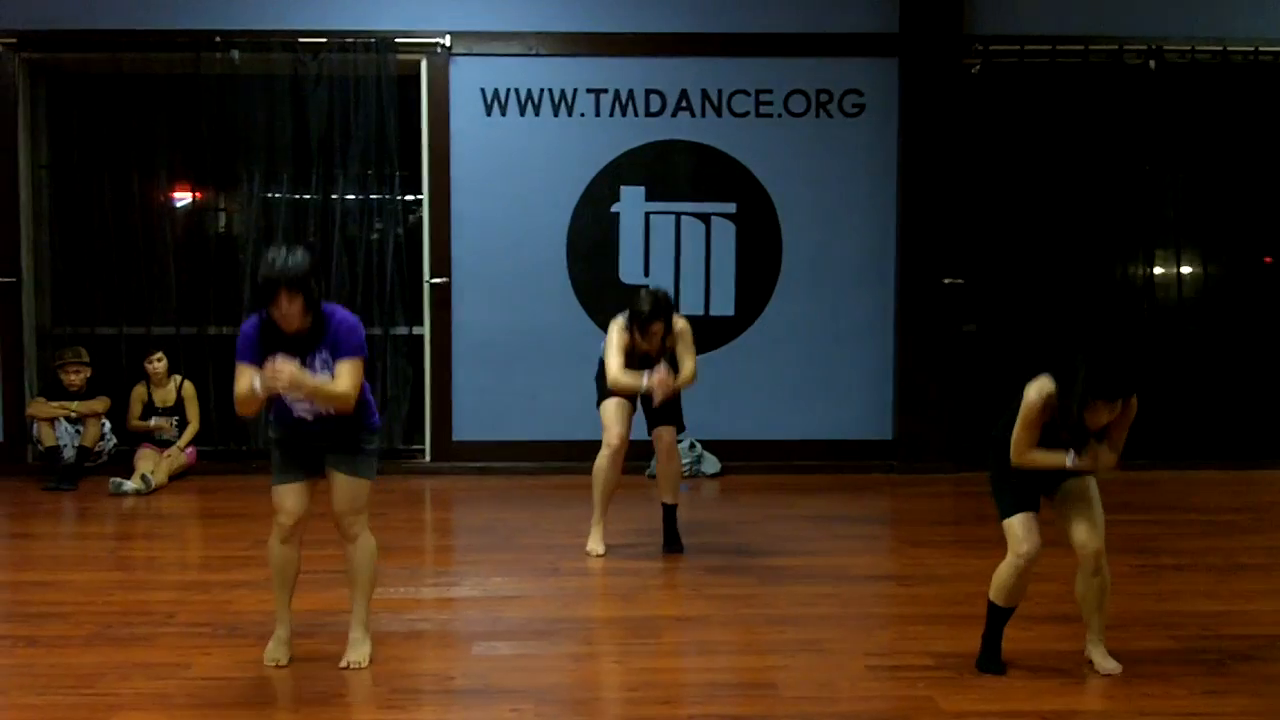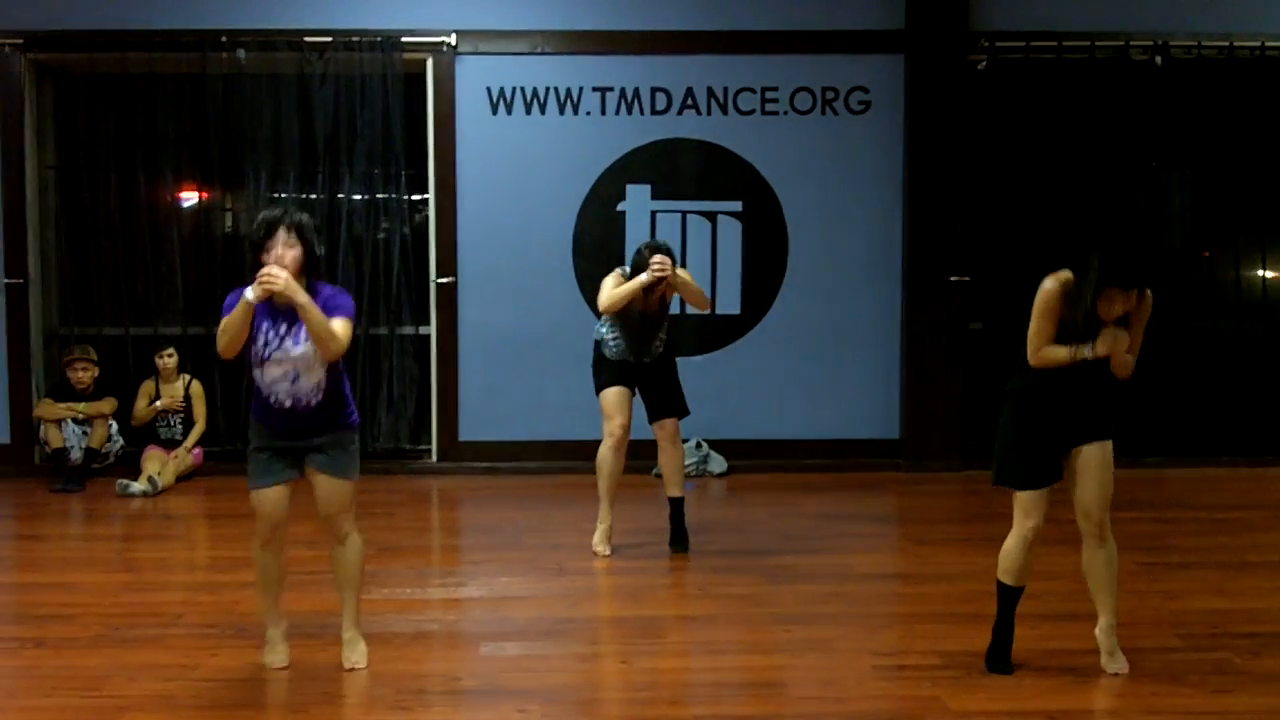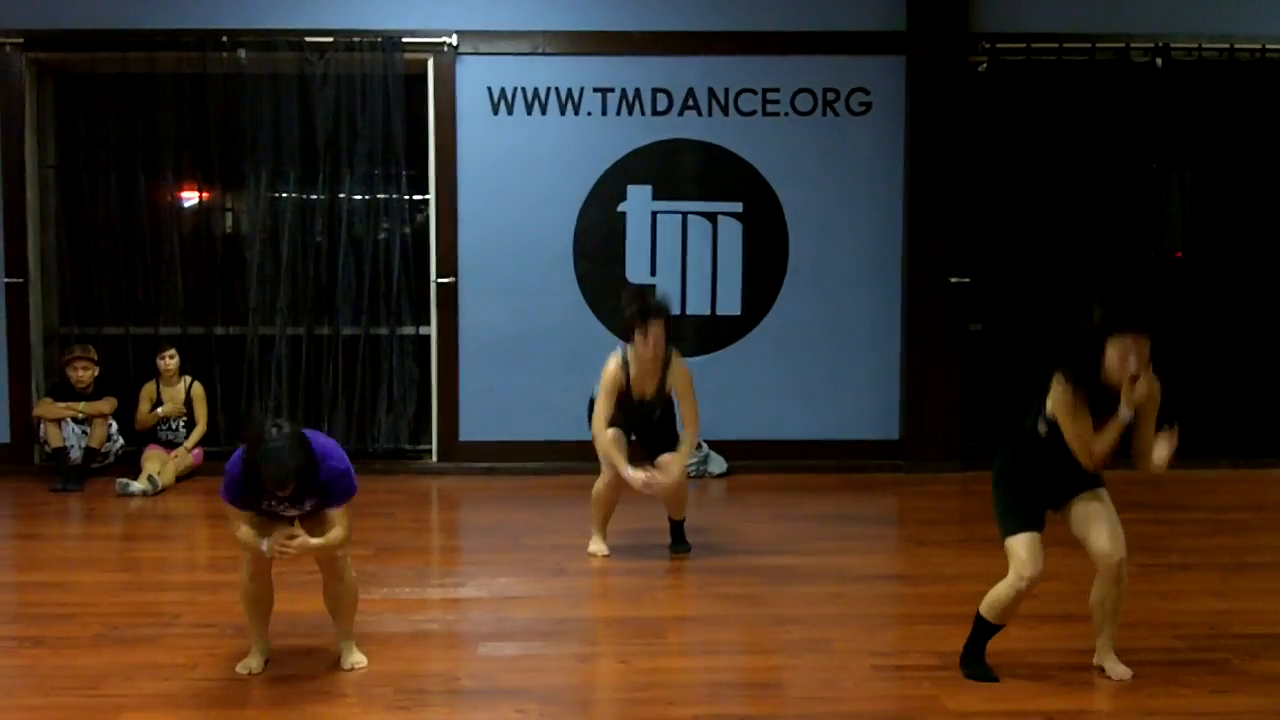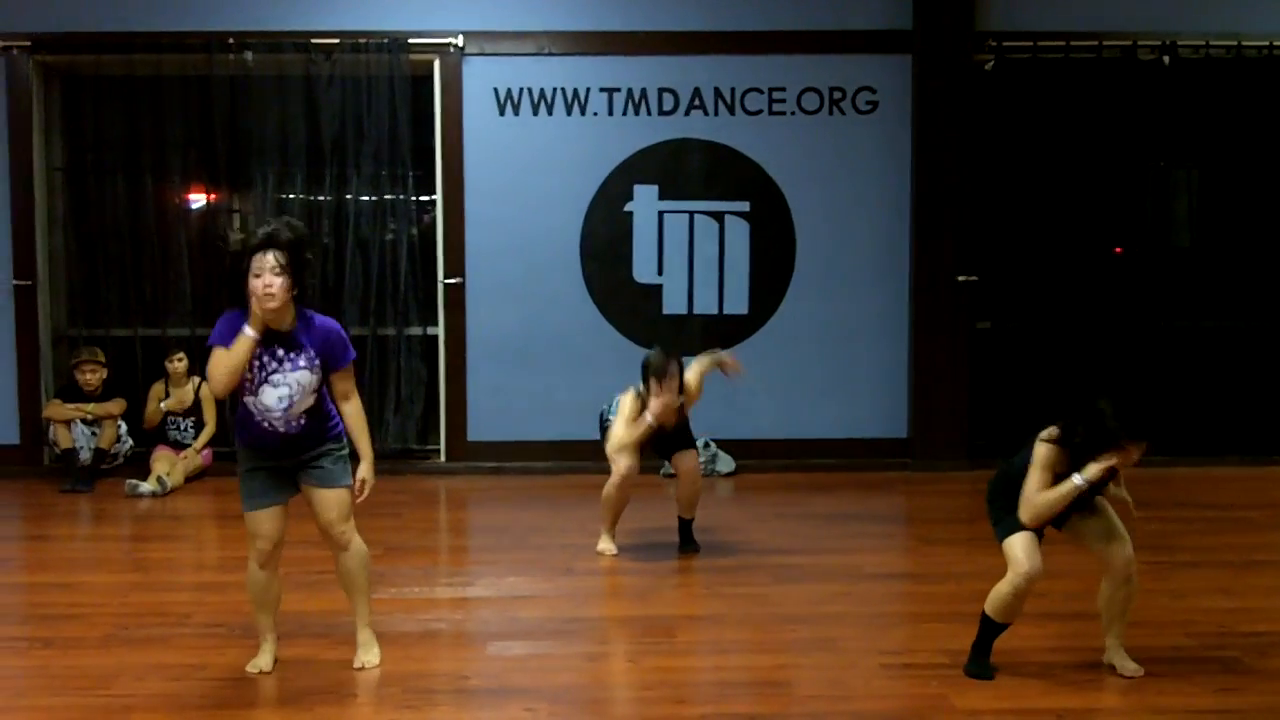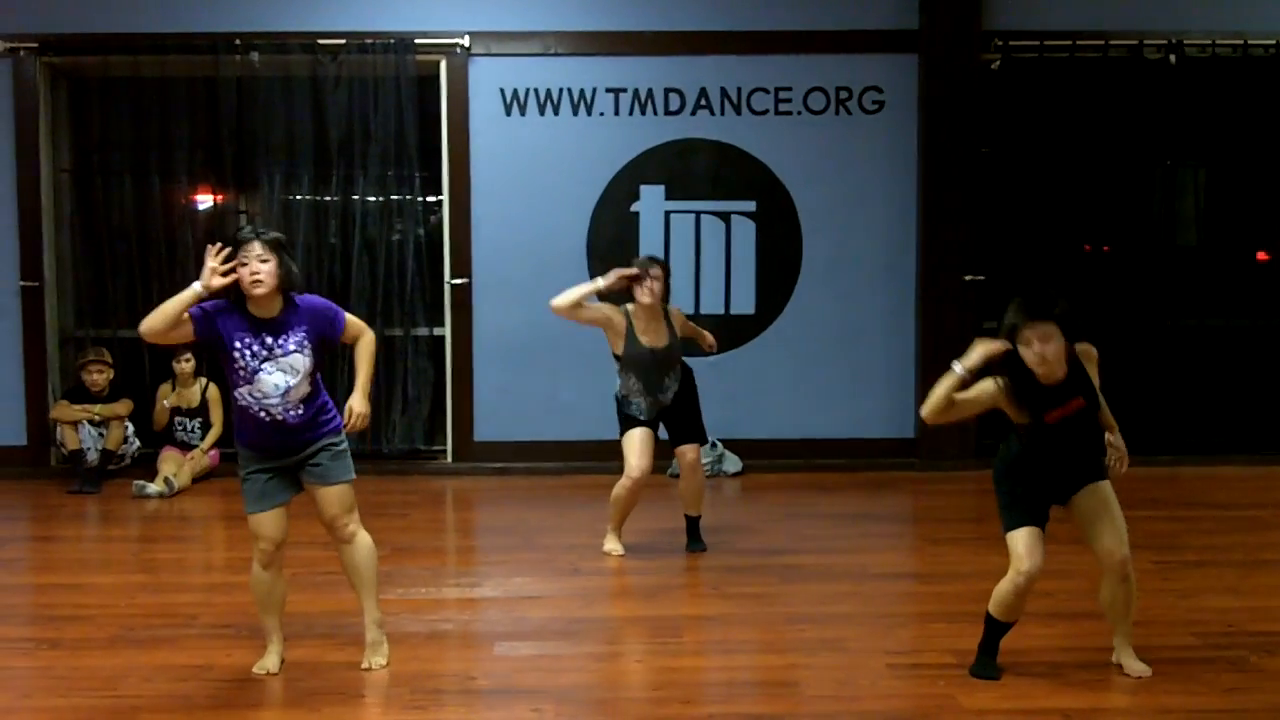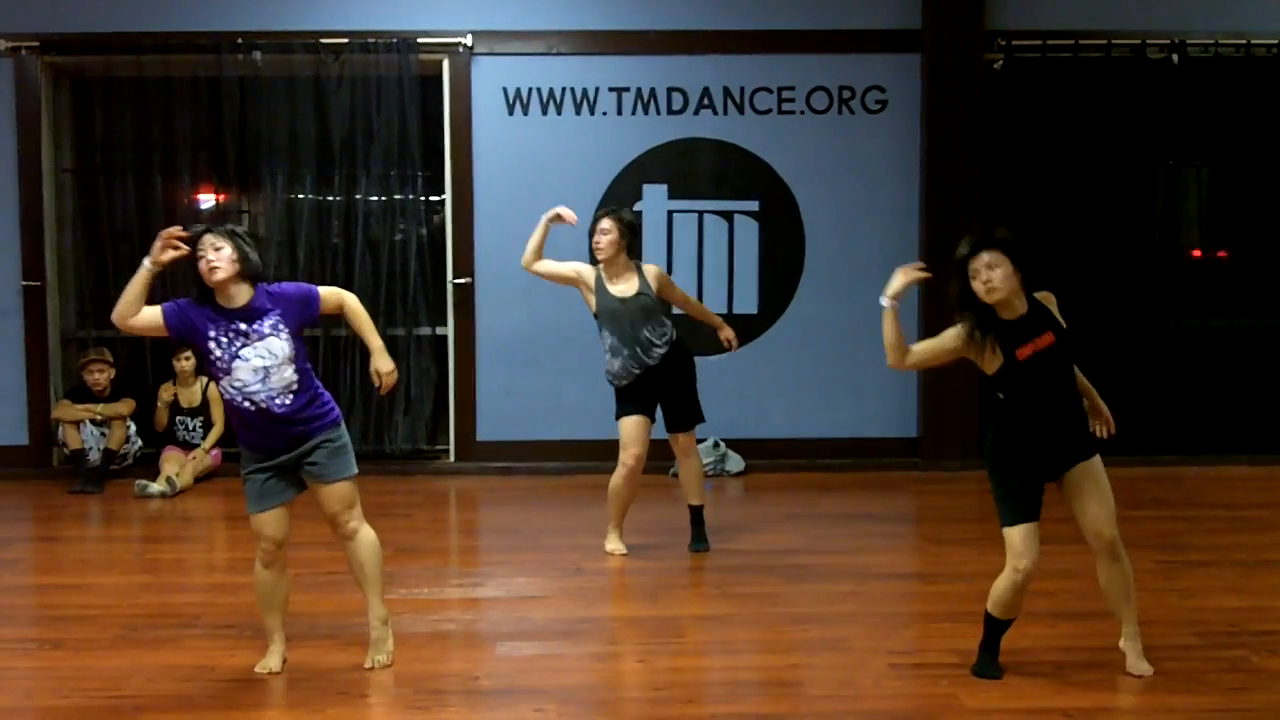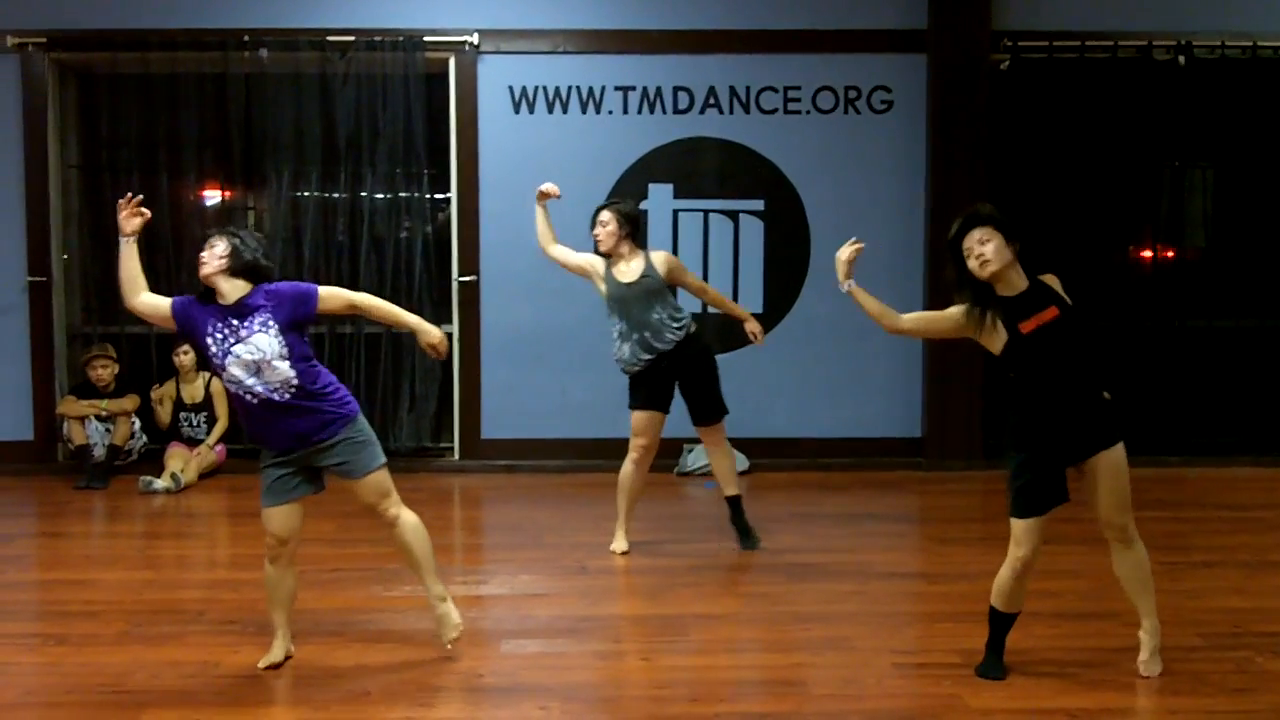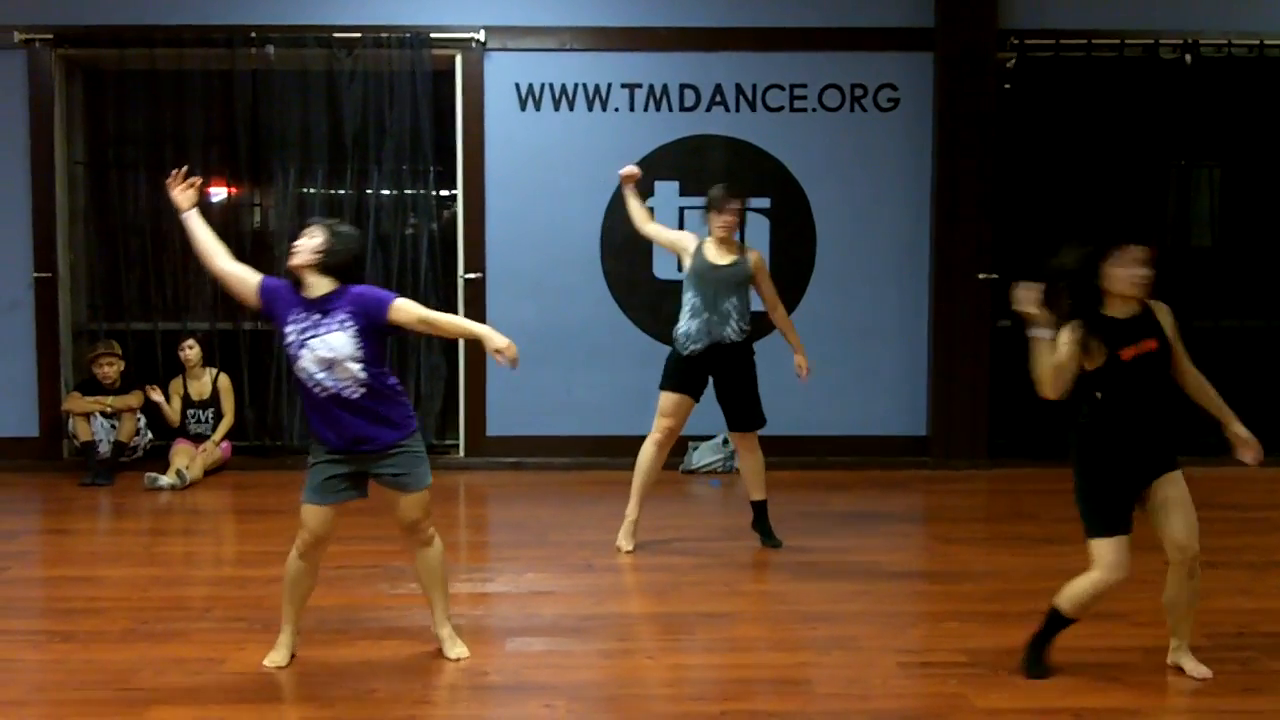
dt=0.4s
person 1, frame 1
left shoulder: (342, 325)
right shoulder: (256, 330)
left elbow: (346, 397)
right elbow: (242, 404)
left wrist: (301, 381)
right wrist: (263, 384)
left hip: (351, 434)
right hip: (293, 437)
left knee: (352, 525)
right knee: (286, 524)
left ankle: (360, 630)
right ankle: (282, 627)
person 1, frame 2
left shoulder: (333, 300)
right shoulder: (243, 300)
left elbow: (334, 349)
right elbow: (226, 349)
left wrist: (299, 298)
right wrist: (252, 296)
left hip: (331, 431)
right hip: (271, 434)
left knee: (340, 523)
right knee: (270, 527)
left ankle: (351, 633)
right ankle: (275, 629)
person 1, frame 3
left shoulder: (330, 465)
right shoulder: (240, 470)
left elbow: (339, 529)
right elbow: (241, 527)
left wrist: (311, 544)
right wrist: (266, 544)
left hip: (322, 503)
left knee: (333, 560)
right knee: (254, 565)
left ankle: (347, 644)
right ankle: (258, 648)
person 1, frame 4
left shoulder: (324, 332)
right shoulder: (234, 325)
left elbow: (347, 397)
right elbow: (220, 385)
left wrist: (366, 459)
right wrist: (255, 328)
left hip: (321, 447)
right hip: (260, 455)
left knee: (340, 534)
right knee: (264, 547)
left ankle: (364, 632)
right ankle: (267, 643)
person 1, frame 5
left shoulder: (311, 311)
right shoulder: (221, 319)
left elbow: (363, 334)
right elbow: (150, 330)
left wrist: (361, 391)
right wrist: (201, 287)
left hip: (320, 439)
right hip: (259, 453)
left knee: (345, 527)
right knee: (267, 547)
left ankle: (374, 628)
right ankle: (273, 644)
person 1, frame 6
left shoulder: (283, 299)
right shoulder: (195, 315)
left elbow: (343, 298)
right elbow: (125, 318)
left wrist: (378, 352)
right wrist: (152, 265)
left hip: (319, 432)
right hip: (260, 451)
left knee: (349, 522)
right knee: (269, 546)
left ankle: (379, 623)
right ankle: (276, 644)
person 1, frame 7
left shoulder: (280, 298)
right shoulder: (198, 315)
left elbow: (352, 300)
right elbow: (136, 299)
left wrist: (418, 325)
right wrist: (128, 239)
left hip: (337, 425)
right hip: (279, 448)
left knee: (389, 509)
right knee: (278, 543)
left ankle: (440, 599)
right ankle: (281, 639)
person 1, frame 8
left shoulder: (363, 301)
right shoulder: (282, 298)
left elbow: (424, 318)
right elbow: (222, 265)
left wrist: (484, 332)
right wrist: (187, 210)
left hip: (392, 438)
right hip: (330, 448)
left knee: (419, 529)
right knee: (310, 541)
left ankle: (443, 628)
right ankle: (285, 637)
person 2, frame 1
left shoulder: (1126, 403)
right shoulder: (1042, 396)
left elbow: (1111, 455)
right elbow: (1019, 455)
left wrist: (1101, 459)
right wrist: (1075, 459)
left hip: (1070, 461)
right hip: (1017, 461)
left knee: (1092, 550)
right knee: (1025, 551)
left ankle: (1095, 643)
right ankle: (990, 644)
person 2, frame 2
left shoulder: (1140, 300)
right shoulder: (1057, 289)
left elbow: (1125, 370)
right elbow: (1036, 354)
left wrist: (1115, 352)
right wrist: (1092, 349)
left hip: (1090, 410)
right hip: (1034, 407)
left knee: (1095, 524)
right knee: (1028, 526)
left ankle: (1107, 630)
right ankle: (1002, 635)
person 2, frame 3
left shoulder: (1147, 390)
right shoulder: (1069, 388)
left elbow: (1141, 454)
right elbow: (1092, 458)
left wrist: (1159, 453)
right wrist: (1124, 411)
left hip: (1074, 476)
right hip: (1023, 475)
left knee: (1112, 558)
right knee: (1026, 573)
left ankle: (1104, 649)
right ankle: (973, 650)
person 2, frame 4
left shoulder: (1119, 442)
right shoulder: (1054, 447)
right elbow: (1029, 515)
left wrist: (1116, 485)
right wrist: (1084, 477)
left hip: (1076, 495)
right hip: (1024, 503)
left knee: (1123, 559)
right knee: (1025, 572)
left ankle: (1114, 648)
right ankle: (979, 653)
person 2, frame 5
left shoulder: (1085, 356)
right shoulder: (1007, 387)
right elbow: (931, 414)
left wrist: (1113, 432)
right wrist: (965, 365)
left hip: (1081, 466)
right hip: (1024, 476)
left knee: (1118, 560)
right knee: (1026, 569)
left ankle: (1123, 648)
right ankle: (985, 651)
person 2, frame 6
left shoulder: (1046, 304)
right shoulder: (975, 336)
right elbow: (900, 359)
left wrist: (1092, 398)
right wrist: (890, 300)
left hip: (1072, 438)
right hip: (1015, 454)
left knee: (1107, 541)
right knee: (1022, 566)
left ankle: (1131, 640)
right ankle: (987, 650)
person 2, frame 7
left shoulder: (1050, 285)
right shoulder: (978, 316)
right elbow: (898, 323)
right wrist: (848, 281)
left hip: (1095, 420)
right hip: (1038, 435)
left knee: (1120, 530)
right knee: (1022, 555)
left ankle: (1150, 631)
right ankle: (993, 650)
person 2, frame 8
left shoulder: (1158, 315)
right shoulder: (1081, 330)
left elbow: (1188, 376)
right elbow: (1051, 390)
left wrist: (1234, 425)
right wrist: (1040, 328)
left hip: (1154, 451)
right hip: (1100, 459)
left knee: (1186, 553)
right knee: (1111, 572)
left ankle: (1179, 649)
right ankle: (1040, 643)
person 3, frame 1
left shoulder: (678, 327)
right shoulder: (620, 328)
left elbow: (690, 372)
right elbow: (614, 379)
left wrist: (670, 385)
right wrist: (646, 382)
left hip: (659, 378)
right hip: (619, 378)
left knee: (668, 444)
right knee: (615, 441)
left ankle: (670, 526)
right ankle: (597, 528)
person 3, frame 2
left shoulder: (676, 278)
right shoulder: (617, 279)
left elbow: (703, 305)
right elbow: (604, 306)
left wrist: (675, 281)
right wrist: (645, 279)
left hip: (656, 359)
right hip: (614, 357)
left knee: (669, 433)
right knee: (617, 430)
left ankle: (677, 520)
right ankle: (604, 523)
person 3, frame 3
left shoulder: (676, 367)
right shoulder: (616, 366)
left elbow: (692, 426)
right elbow: (599, 429)
left wrist: (676, 470)
right wrist: (627, 471)
left hip: (656, 417)
right hip: (616, 418)
left knee: (674, 477)
right knee: (613, 474)
left ankle: (678, 533)
right ankle: (597, 534)
person 3, frame 4
left shoulder: (688, 391)
right shoulder: (632, 402)
left elbow: (704, 361)
right elbow: (614, 451)
left wrist: (723, 362)
right wrist: (649, 416)
right hip: (621, 422)
left knee: (690, 472)
right knee: (624, 472)
left ankle: (685, 532)
right ankle: (606, 533)
person 3, frame 5
left shoulder: (673, 316)
right shoulder: (616, 319)
right elbow: (559, 305)
left wrist: (703, 335)
right wrist: (601, 283)
left hip: (678, 394)
right hip: (637, 405)
left knee: (691, 461)
right knee: (637, 472)
left ankle: (693, 531)
right ankle: (612, 533)
person 3, frame 6
left shoulder: (651, 274)
right shoulder: (586, 277)
left elbow: (685, 302)
right elbow: (530, 263)
left wrist: (720, 324)
right wrist: (547, 222)
left hip: (672, 363)
right hip: (632, 378)
left knee: (685, 444)
right knee: (631, 459)
left ankle: (697, 525)
right ankle: (613, 532)
person 3, frame 7
left shoulder: (660, 261)
right shoulder: (598, 269)
left elbow: (702, 290)
right elbow: (550, 247)
left wrist: (745, 317)
right wrist: (541, 205)
left hip: (688, 352)
right hip: (646, 366)
left knee: (713, 435)
right knee: (640, 449)
left ankle: (738, 516)
right ankle: (620, 529)
person 3, frame 8
left shoulder: (753, 260)
right shoulder: (690, 247)
left elbow: (775, 308)
right elbow: (645, 224)
left wrist: (796, 349)
right wrist: (629, 187)
left hip: (735, 353)
right hip: (690, 351)
left knee: (746, 440)
right knee: (662, 432)
left ankle: (761, 519)
right ankle: (630, 518)
